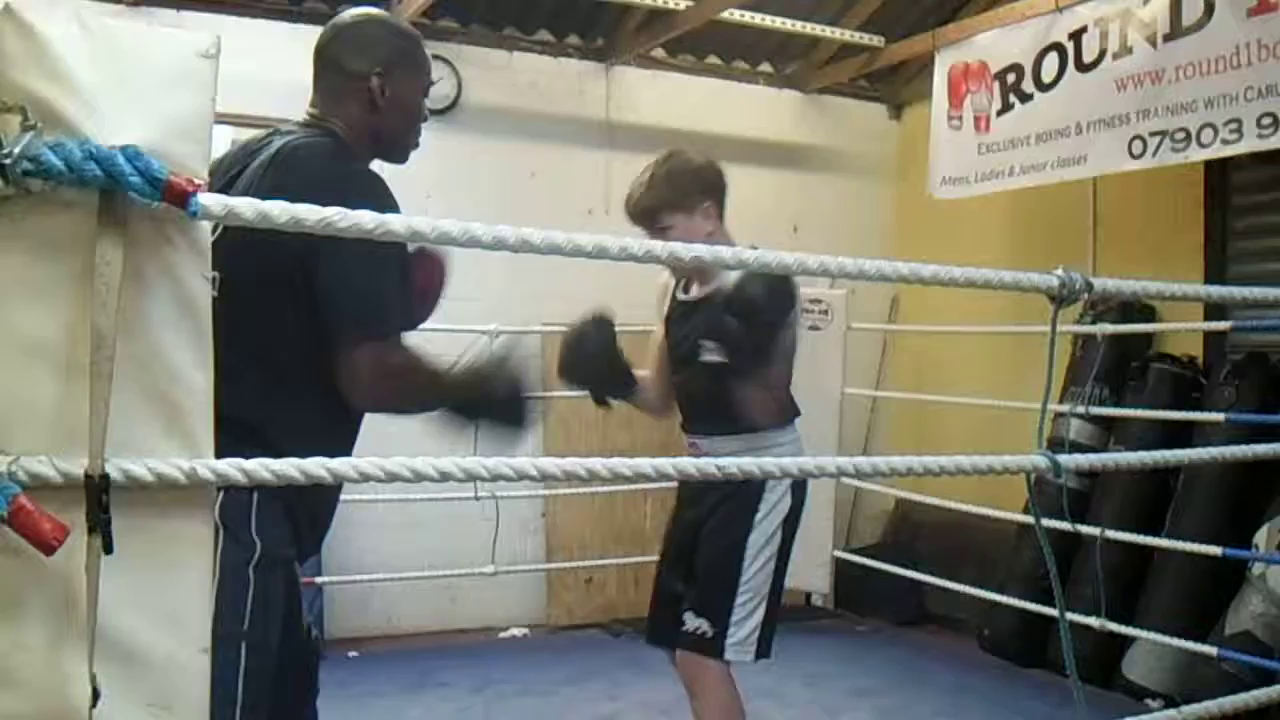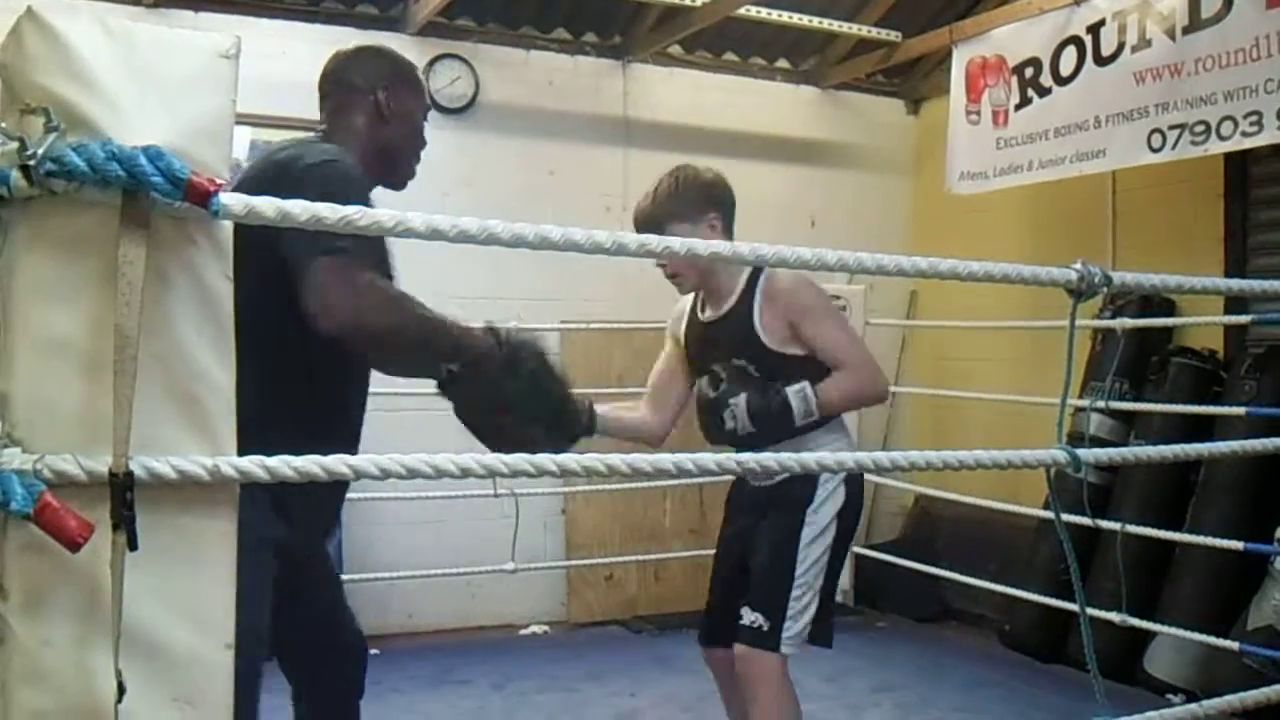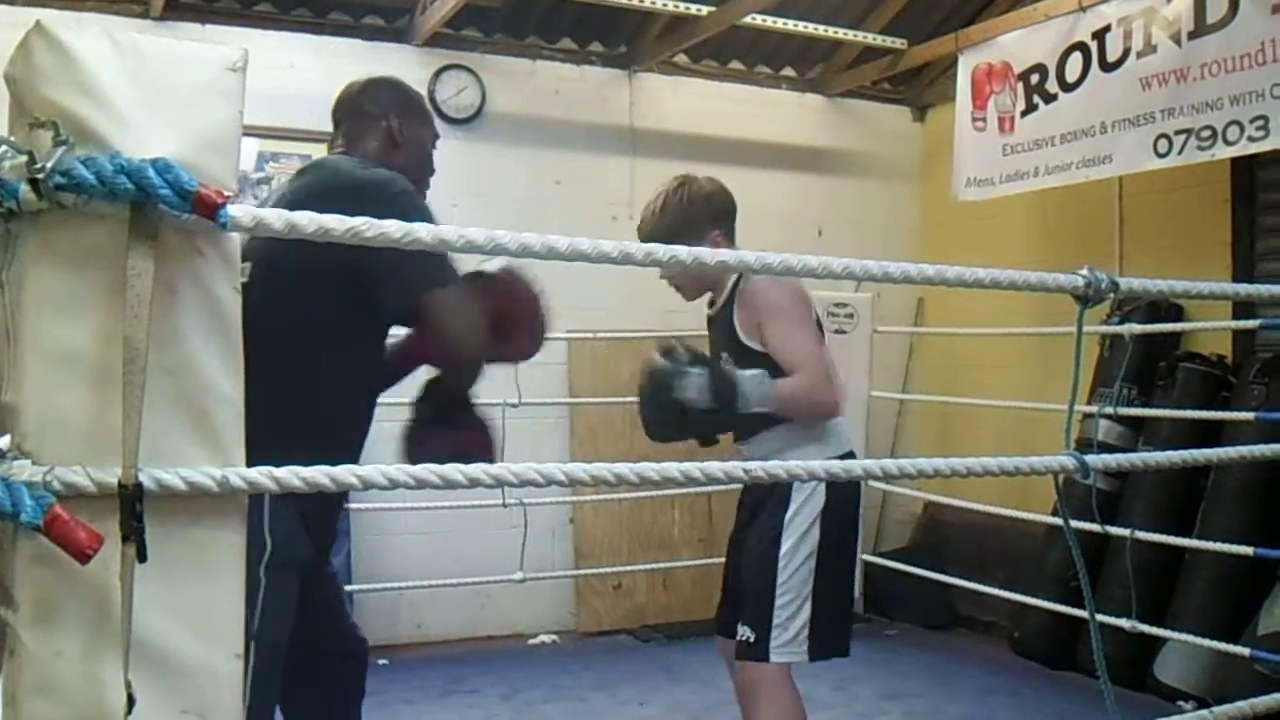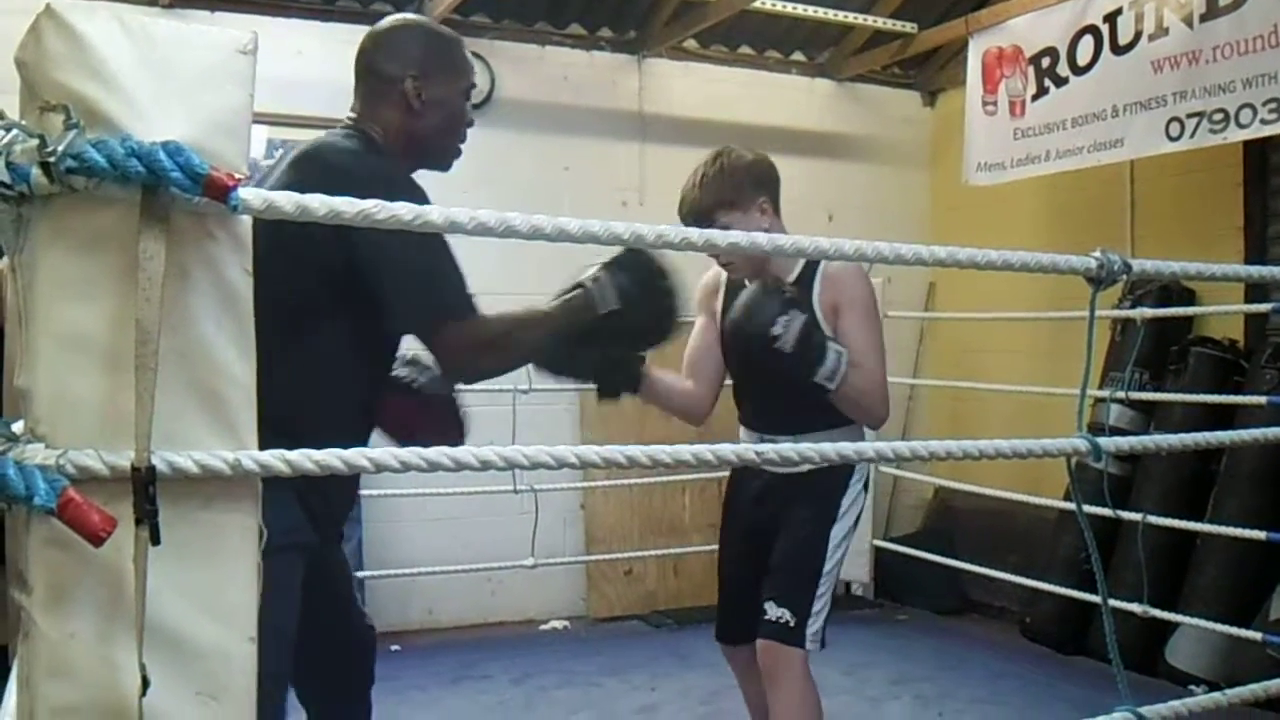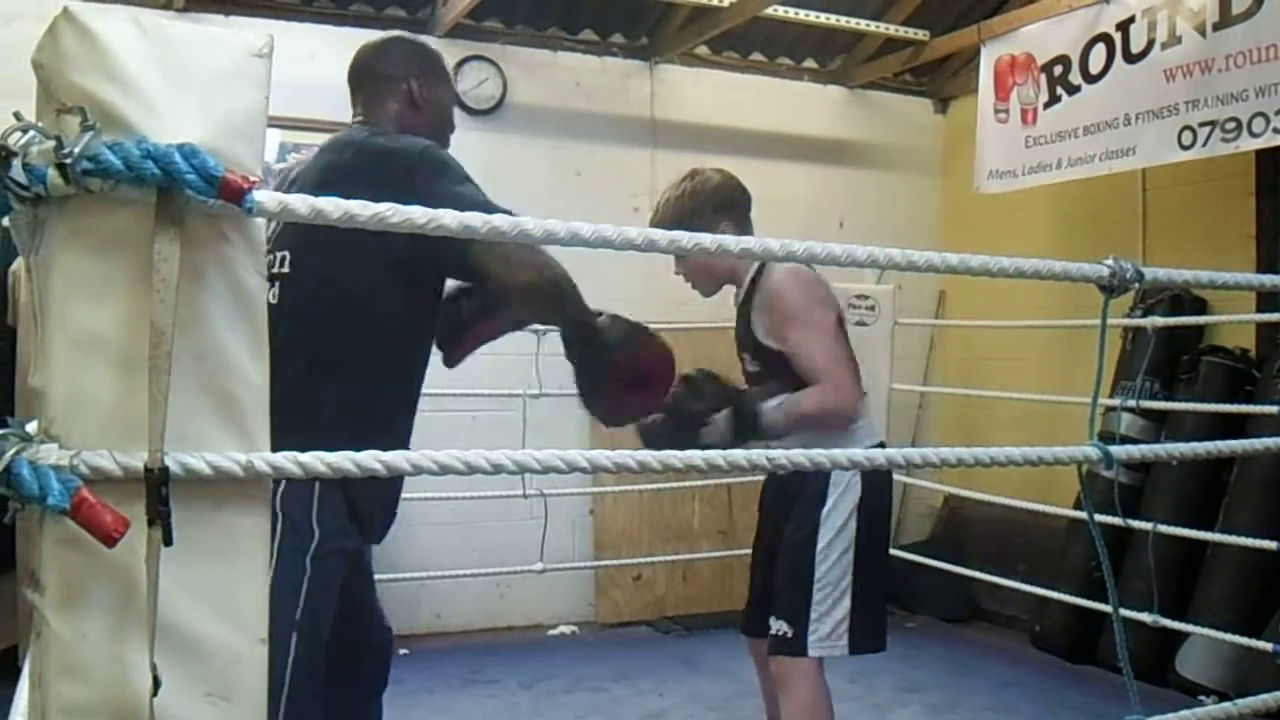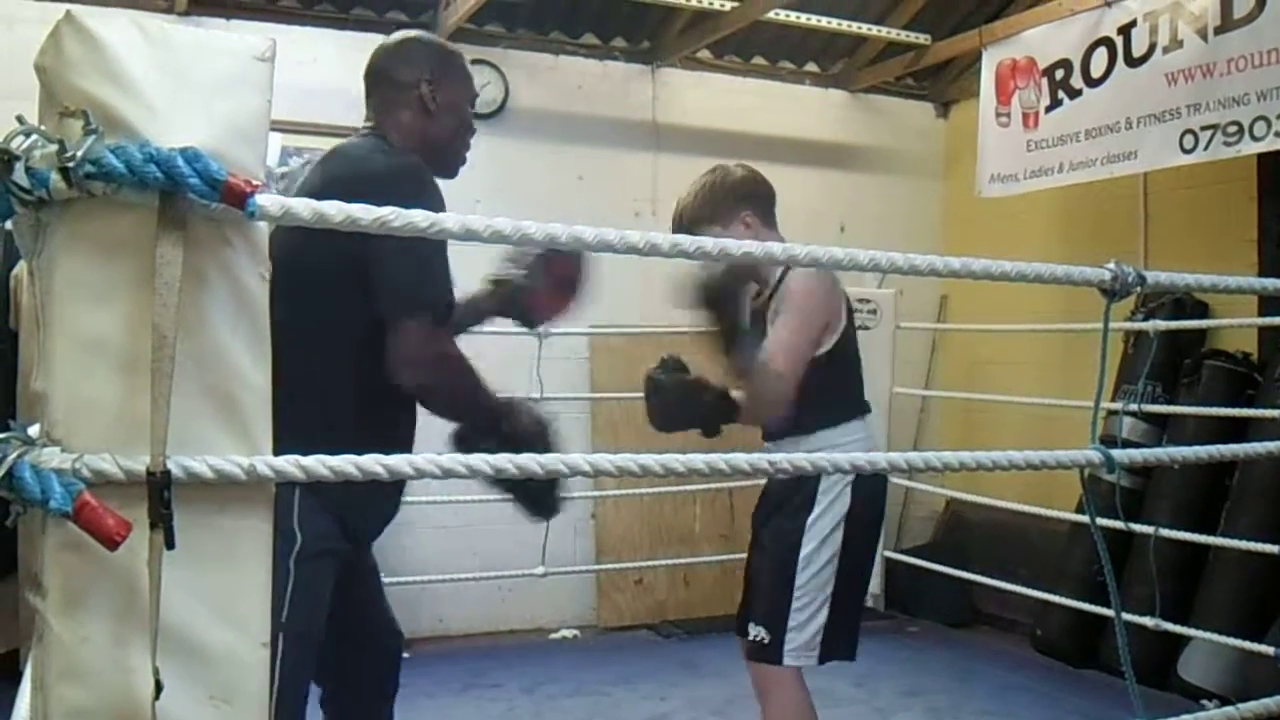
dt=0.7s
person 1, frame 1
left shoulder: (250, 160)
right shoulder: (349, 189)
right elbow: (369, 372)
left wrist: (380, 302)
right wrist: (476, 388)
left hip: (235, 479)
right hip: (239, 491)
person 1, frame 2
left shoulder: (305, 180)
right shoulder: (318, 175)
left elbow: (354, 340)
right elbow: (344, 306)
left wrist: (456, 364)
right wrist: (484, 351)
left hip: (276, 490)
right hip: (236, 484)
left knee: (333, 665)
person 1, frame 3
left shoulder: (309, 197)
right shoulder: (370, 194)
right elbow: (463, 335)
left hip: (272, 490)
right hip: (254, 491)
left knee: (331, 666)
person 1, frame 4
left shoulder: (326, 167)
right shoulder: (365, 182)
right elbow: (465, 351)
left wrist: (388, 398)
right wrist: (594, 299)
left hip: (294, 482)
right hip: (259, 482)
left knee: (342, 662)
person 1, frame 5
left shoulder: (326, 173)
right shoulder: (401, 162)
right elbow: (526, 272)
left wrist: (501, 311)
right wrist: (590, 335)
left hip: (323, 483)
right hip: (296, 484)
left knee: (360, 661)
person 1, frame 6
left shoulder: (343, 175)
right shoulder: (399, 187)
right elbow: (417, 360)
left wrist: (490, 302)
right wrist: (508, 425)
left hip: (317, 489)
right hip: (299, 488)
left knee: (368, 660)
person 2, frame 1
left shoulder: (758, 283)
right shoulder: (678, 286)
left elbow: (764, 409)
right elbow: (665, 398)
left wrist: (748, 359)
right wrist: (613, 379)
left hip: (760, 483)
right hip: (709, 479)
left knee: (706, 653)
right knee: (692, 649)
person 2, frame 2
left shoulder: (781, 289)
right shoulder: (686, 319)
left elbow: (871, 382)
right elbow: (655, 423)
left wrist: (782, 406)
left hip: (816, 484)
right hip: (758, 487)
left knee: (758, 652)
right knee: (722, 647)
person 2, frame 3
left shoulder: (765, 290)
right shoulder: (727, 302)
left elbow: (821, 394)
left wrist: (728, 391)
right wrist: (706, 414)
left hip: (808, 480)
right hip: (779, 481)
left knee: (761, 660)
right knee: (738, 645)
person 2, frame 4
left shoulder: (838, 278)
right shoulder: (719, 287)
left elbow: (873, 410)
right elbow: (696, 400)
left wrist: (813, 353)
right wrist: (623, 370)
left hip: (825, 478)
right hip: (756, 476)
left knee: (780, 650)
right knee: (740, 645)
person 2, frame 5
left shoulder: (789, 283)
right shoulder: (747, 293)
left elbow: (840, 398)
left wrist: (742, 417)
right wrist: (705, 414)
left hip: (838, 474)
right hip: (794, 477)
left knee: (795, 655)
right knee: (765, 641)
person 2, frame 6
left shoulder: (809, 283)
right shoulder: (733, 294)
left elbow: (773, 404)
left wrist: (737, 330)
right wrist: (709, 404)
left hip: (832, 482)
right hip: (791, 482)
left knee: (773, 660)
right knee: (762, 650)
